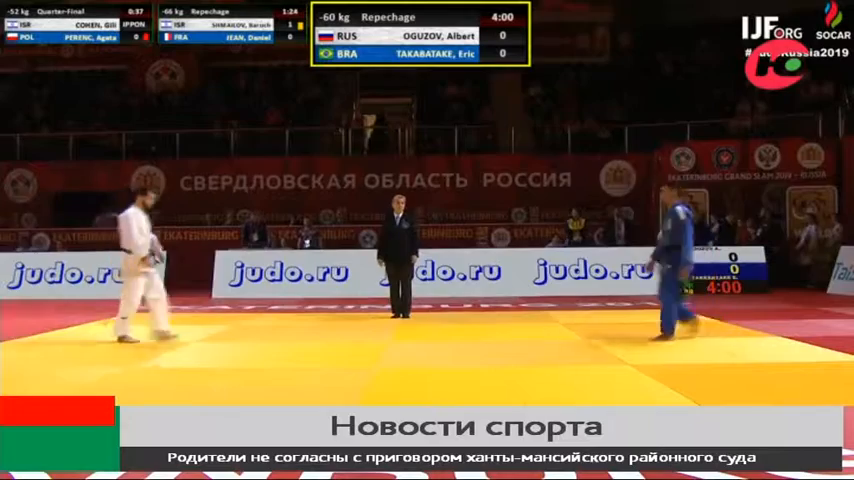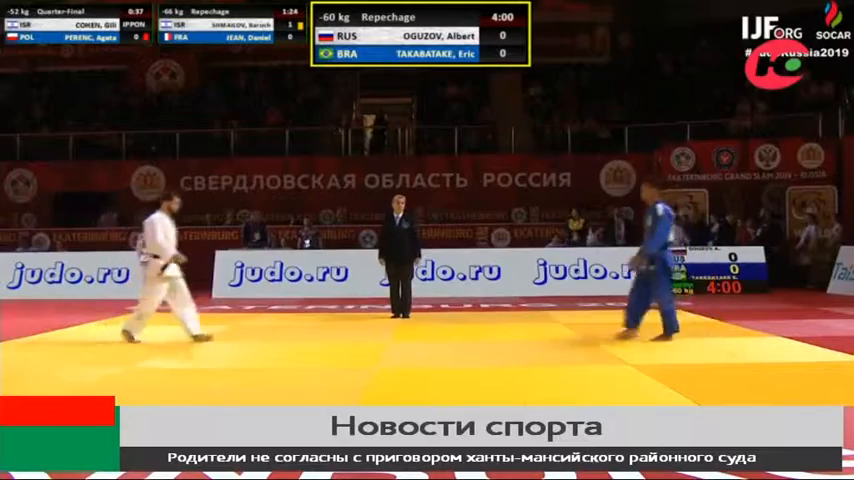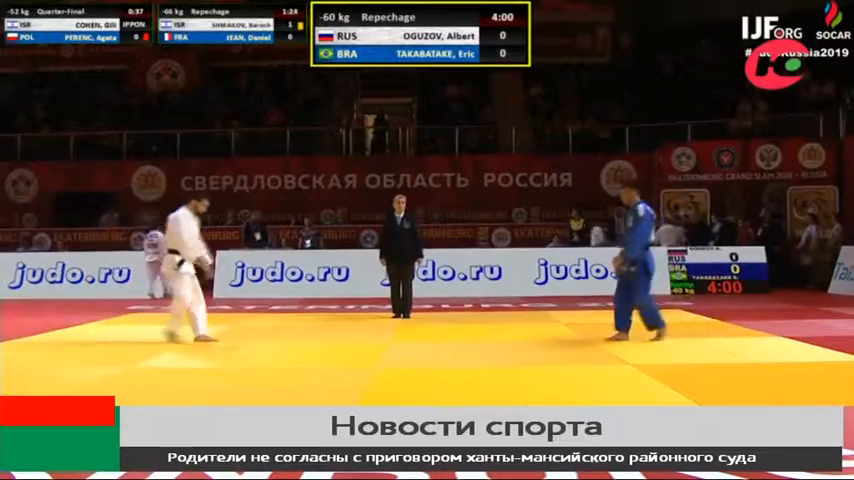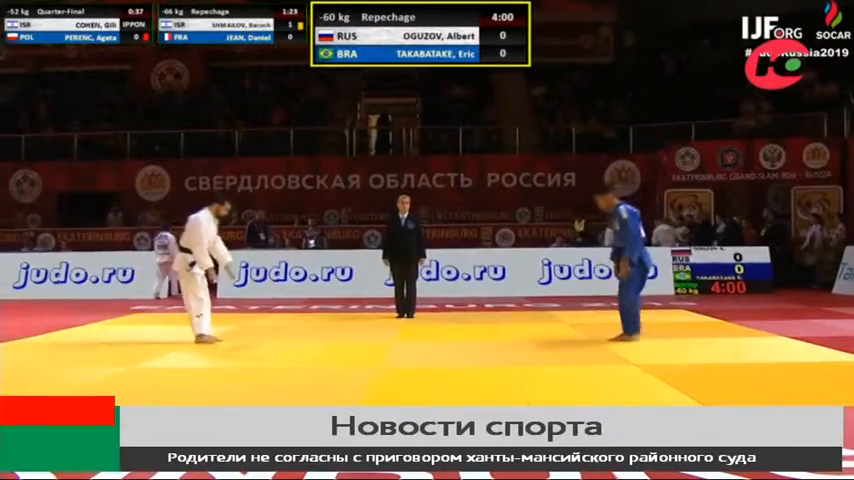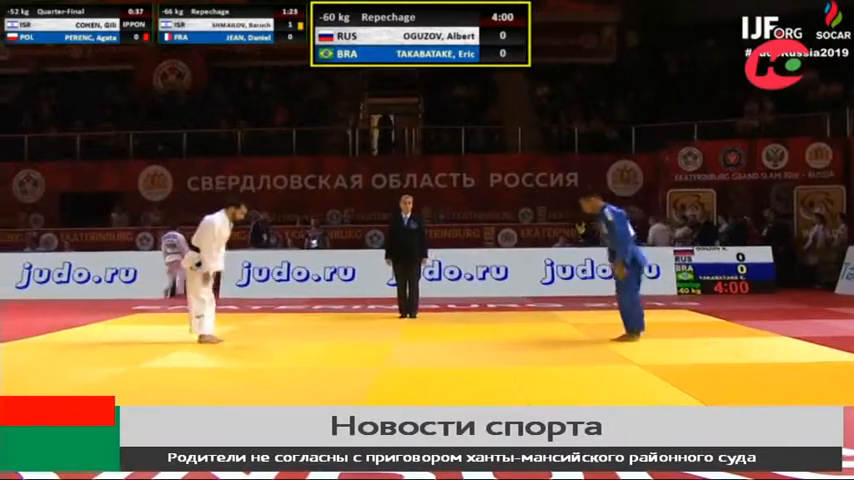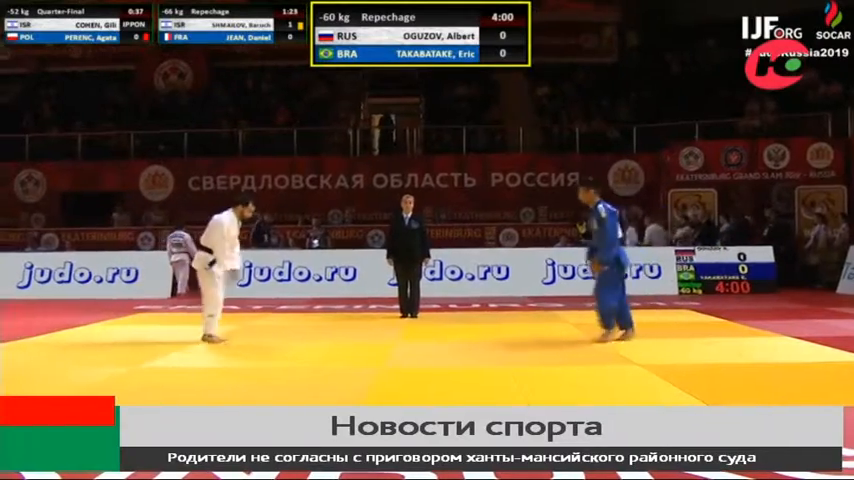
dt=0.2s
person 1, frame 1
left shoulder: (681, 212)
right shoulder: (670, 212)
left elbow: (687, 240)
left wrist: (686, 264)
right wrist: (654, 258)
left hip: (676, 260)
right hip: (669, 259)
left knee: (668, 296)
right knee: (671, 296)
left ankle: (667, 332)
right ankle: (690, 318)
person 1, frame 2
left shoulder: (661, 210)
right shoulder: (652, 210)
left elbow: (658, 237)
left wrist: (642, 255)
right wrist: (640, 256)
left hip: (658, 260)
right hip: (649, 259)
left knee: (663, 297)
right knee: (637, 294)
left ankle: (669, 331)
right ankle: (632, 328)
person 1, frame 3
left shoulder: (642, 211)
right shoulder: (633, 211)
left elbow: (639, 237)
left wrist: (623, 256)
right wrist: (623, 258)
left hip: (640, 261)
right hip: (631, 261)
left knee: (641, 298)
right knee: (622, 296)
left ankle: (660, 327)
right ankle: (623, 332)
person 1, frame 4
left shoulder: (625, 212)
right shoulder: (615, 213)
left elbow: (634, 239)
left wrist: (627, 261)
right wrist: (620, 260)
left hip: (636, 259)
right hip: (626, 259)
left knee: (630, 295)
right knee: (625, 296)
left ankle: (632, 332)
right ankle: (628, 332)
person 1, frame 5
left shoulder: (611, 214)
right shoulder: (603, 214)
left elbow: (624, 240)
left wrist: (620, 262)
right wrist: (616, 262)
left hip: (629, 259)
right hip: (622, 259)
left knee: (629, 296)
right knee: (624, 296)
left ankle: (635, 331)
right ankle: (632, 331)
person 1, frame 6
left shoulder: (604, 211)
right shoulder: (594, 211)
left elbow: (610, 238)
left wrist: (600, 260)
right wrist: (593, 258)
left hip: (612, 259)
right hip: (606, 258)
left knee: (603, 293)
right knee: (616, 294)
left ankle: (609, 328)
right ankle: (627, 329)
person 2, frame 1
left shoulder: (142, 215)
right shoulder: (130, 215)
right elbow: (133, 239)
right wrist: (143, 256)
left hip: (146, 263)
right hip: (135, 263)
left knee: (158, 296)
right knee: (130, 300)
person 2, frame 2
left shoulder: (168, 220)
right shoulder: (155, 220)
right elbow: (156, 243)
right wrist: (173, 255)
left hip: (170, 268)
right hip: (160, 268)
left knee: (183, 300)
right knee: (150, 302)
person 2, frame 3
left shoulder: (193, 219)
right shoulder: (178, 217)
left elbow: (197, 242)
right elbow: (182, 240)
left wrist: (207, 262)
right wrist: (197, 258)
left hip: (186, 263)
right hip: (177, 263)
left knee: (197, 299)
right knee: (184, 297)
person 2, frame 4
left shoulder: (212, 220)
right shoulder: (200, 219)
left elbow: (215, 243)
right elbow: (199, 246)
left wrist: (226, 262)
right wrist: (209, 267)
left hip: (196, 263)
right hip: (188, 262)
left knee: (204, 299)
right knee: (197, 298)
person 2, frame 5
left shoulder: (226, 222)
right shoulder: (214, 221)
right elbow: (208, 248)
left wrist: (215, 268)
right wrist: (208, 271)
left hip: (204, 262)
right hip: (197, 262)
left knee: (208, 299)
right knee: (200, 298)
person 2, frame 6
left shoulder: (235, 221)
right shoulder: (222, 221)
left elbow: (234, 246)
right elbow: (220, 247)
left wrist: (234, 268)
right wrist: (227, 268)
left hip: (215, 262)
right hip: (207, 262)
left knee: (216, 298)
right knee: (214, 297)
person 3, frame 1
left shoulder: (409, 220)
right shoulder: (387, 220)
left elbow: (415, 237)
right elbow: (382, 238)
left wrist: (414, 253)
right wrist: (380, 256)
left hip: (406, 257)
right hip: (391, 258)
left knee: (406, 285)
right knee: (393, 285)
left ankle: (405, 311)
right ankle: (396, 311)
person 3, frame 2
left shoulder: (409, 220)
right shoulder: (387, 220)
left elbow: (415, 238)
right elbow: (382, 238)
left wrist: (417, 255)
right wrist: (381, 255)
left hip: (406, 257)
right hip: (391, 258)
left knee: (406, 285)
right knee: (393, 285)
left ankle: (405, 311)
right ankle: (396, 311)
person 3, frame 3
left shoulder: (410, 220)
right shoulder: (388, 220)
left elbow: (416, 238)
right elbow: (383, 239)
left wrist: (419, 255)
right wrist: (382, 255)
left hip: (407, 257)
right hip: (392, 257)
left knee: (407, 285)
right knee: (394, 285)
left ankle: (406, 311)
right ankle: (397, 311)
person 3, frame 4
left shoulder: (414, 220)
right shoulder: (392, 220)
left elbow: (420, 238)
right elbow: (387, 238)
left wrist: (422, 255)
right wrist: (385, 256)
left hip: (411, 257)
right hip: (396, 258)
left knee: (410, 285)
right knee: (398, 285)
left ankle: (410, 311)
right ankle: (400, 311)
person 3, frame 5
left shoulder: (417, 220)
right shoulder: (394, 220)
left elbow: (423, 238)
right elbow: (389, 239)
left wrist: (424, 255)
right wrist: (388, 256)
left hip: (414, 257)
right hip: (398, 258)
left knee: (413, 285)
right knee: (401, 285)
left ankle: (413, 311)
right ankle: (403, 311)
person 3, frame 6
left shoulder: (418, 220)
right shoulder: (396, 220)
left elbow: (424, 238)
right elbow: (391, 238)
left wrist: (426, 255)
right wrist: (389, 255)
left hip: (415, 257)
right hip: (399, 257)
left knee: (414, 285)
right knee: (402, 285)
left ankle: (413, 311)
right ankle: (404, 311)
